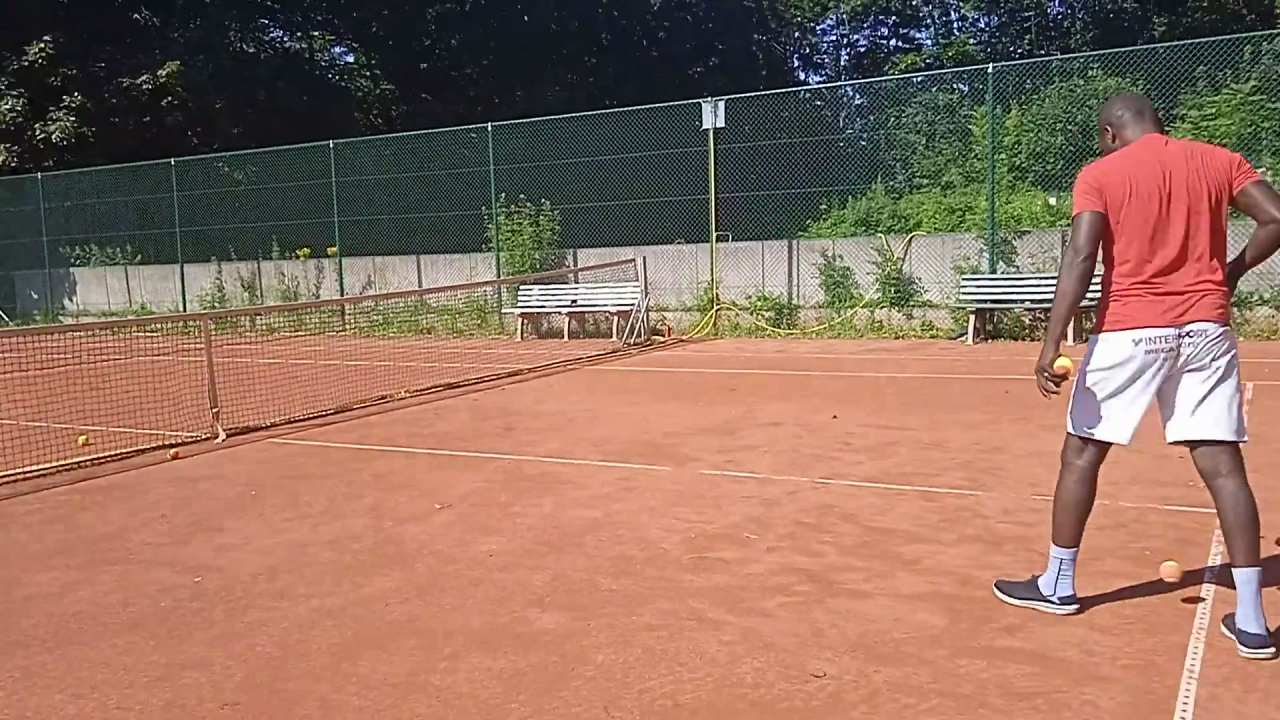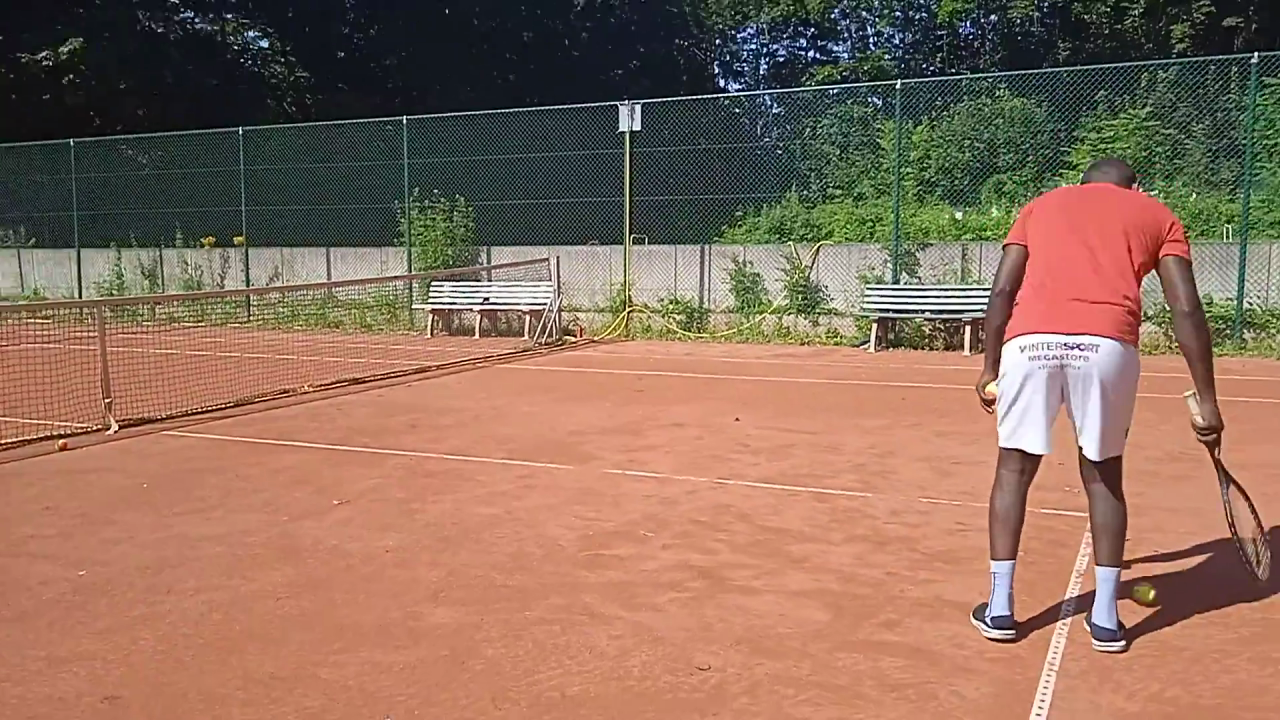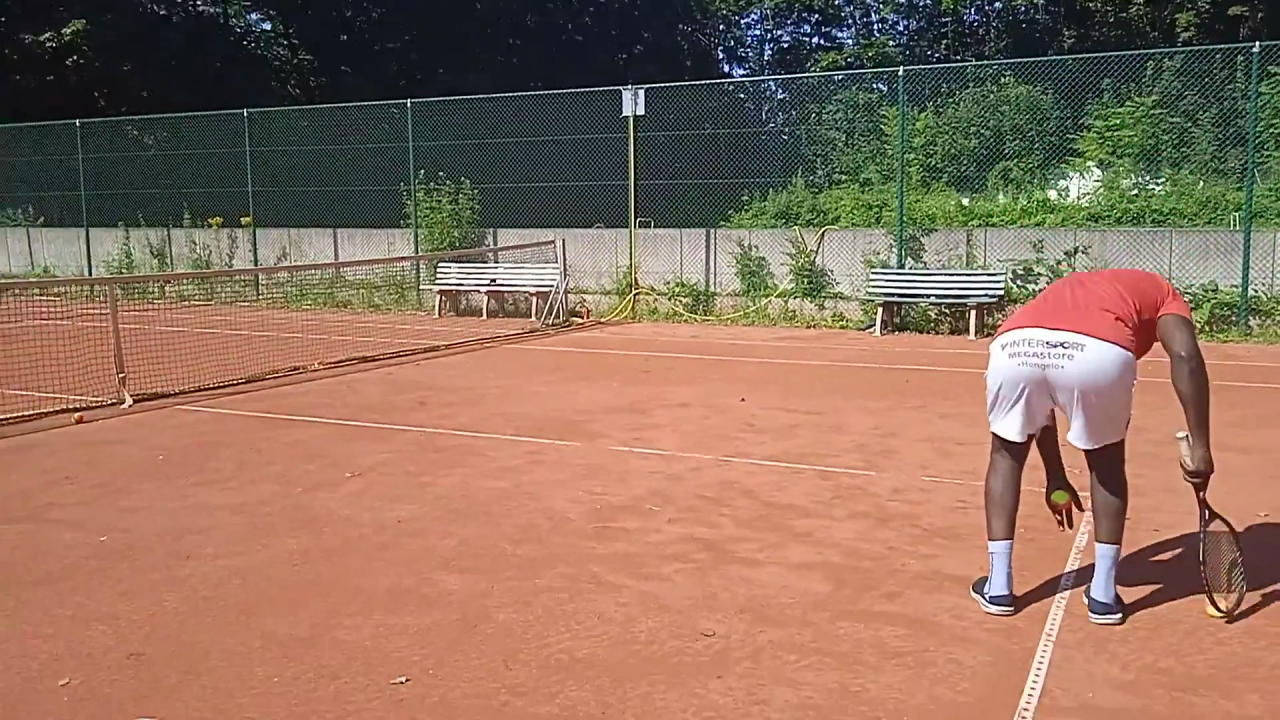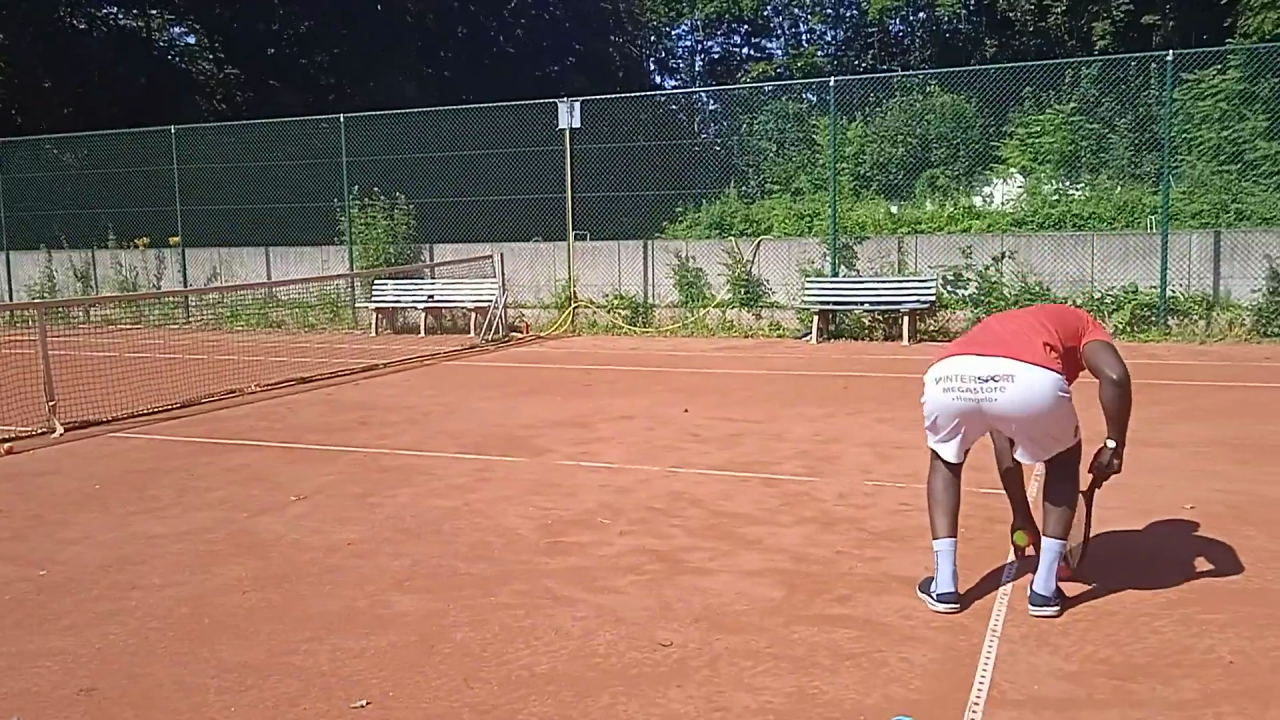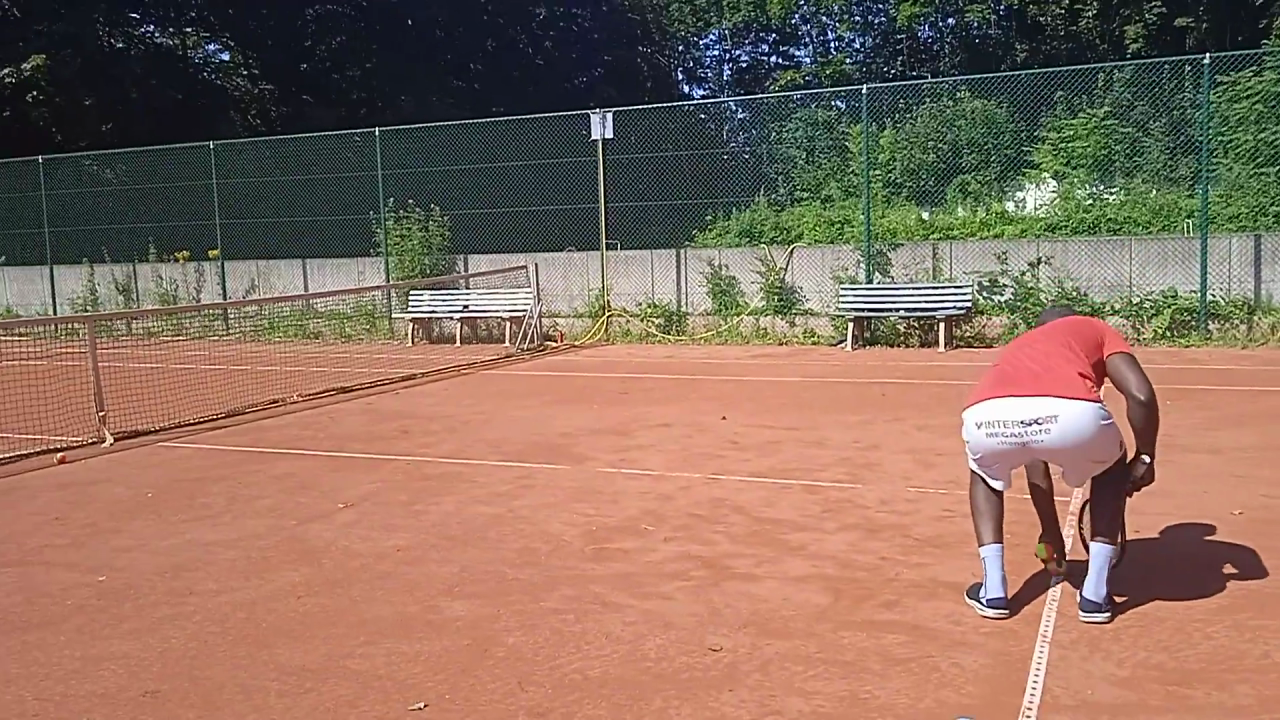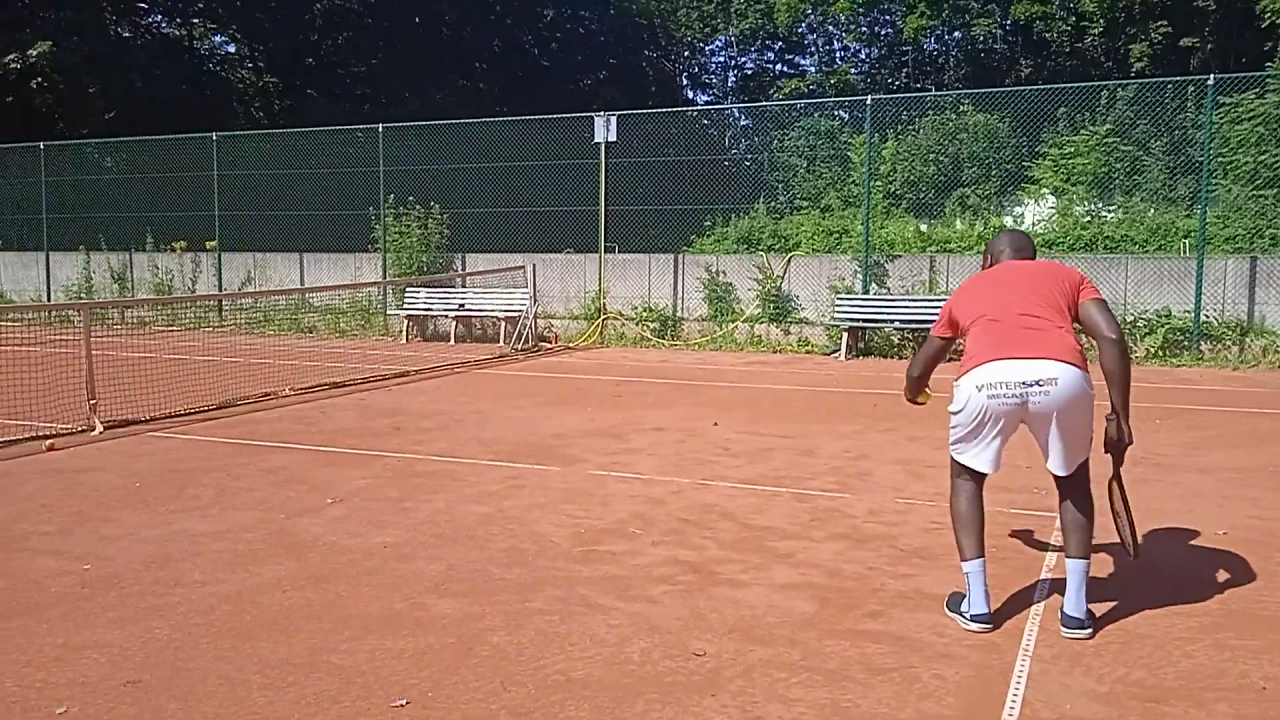
dt=0.4s
person 1, frame 1
left shoulder: (1099, 175)
right shoulder: (1220, 161)
left elbow: (1080, 263)
left wrist: (1051, 341)
right wrist: (1231, 272)
left hip: (1129, 331)
right hip: (1207, 329)
left knee: (1081, 452)
right knee: (1222, 465)
left ankle: (1057, 583)
person 1, frame 2
left shoulder: (1040, 204)
right shoulder: (1157, 214)
left elbow: (1002, 290)
right elbow: (1187, 310)
left wrist: (990, 366)
right wrist: (1208, 400)
left hip: (1031, 339)
right hip: (1107, 344)
left knee: (1013, 470)
right knee: (1102, 474)
left ankle: (998, 610)
right ankle: (1105, 616)
person 1, frame 3
left shoulder: (1065, 286)
right shoulder: (1160, 292)
left elbow: (1043, 405)
right elbow: (1186, 354)
left wrist: (1055, 478)
right wrist: (1200, 444)
left hip: (1016, 343)
right hip: (1099, 351)
left knee: (1006, 453)
right knee: (1107, 459)
left ankle: (998, 584)
right ankle: (1103, 593)
person 1, frame 4
right shoulder: (1079, 322)
left elbow: (1004, 447)
right elbow: (1115, 376)
left wrist: (1022, 515)
right wrist: (1114, 445)
left hip: (949, 375)
right hip: (1033, 380)
left knee: (945, 460)
right knee: (1064, 459)
left ankle: (944, 582)
right ankle: (1045, 587)
person 1, frame 5
right shoulder: (1097, 330)
right elbow: (1140, 395)
left wrist: (1051, 530)
right wrist: (1144, 458)
left hip: (988, 416)
right hip: (1073, 414)
left knee: (986, 475)
right knee: (1110, 469)
left ankle: (993, 588)
right ankle: (1095, 593)
person 1, frame 6
left shoulder: (968, 287)
right shoulder: (1068, 274)
left elbow: (921, 366)
right elbow: (1112, 338)
left wrist: (914, 389)
right wrist: (1120, 416)
left hip: (987, 379)
right hip: (1061, 376)
left knee: (966, 476)
right knee: (1072, 480)
left ankle: (976, 602)
right ankle: (1076, 607)
